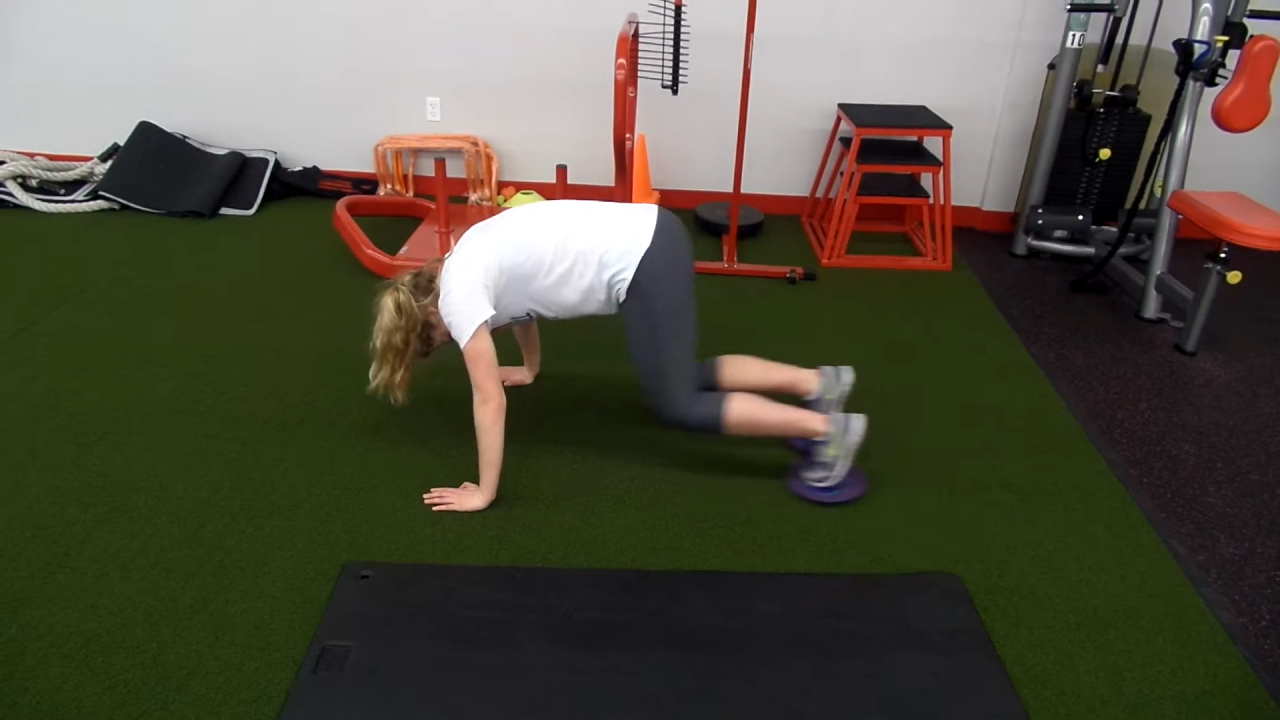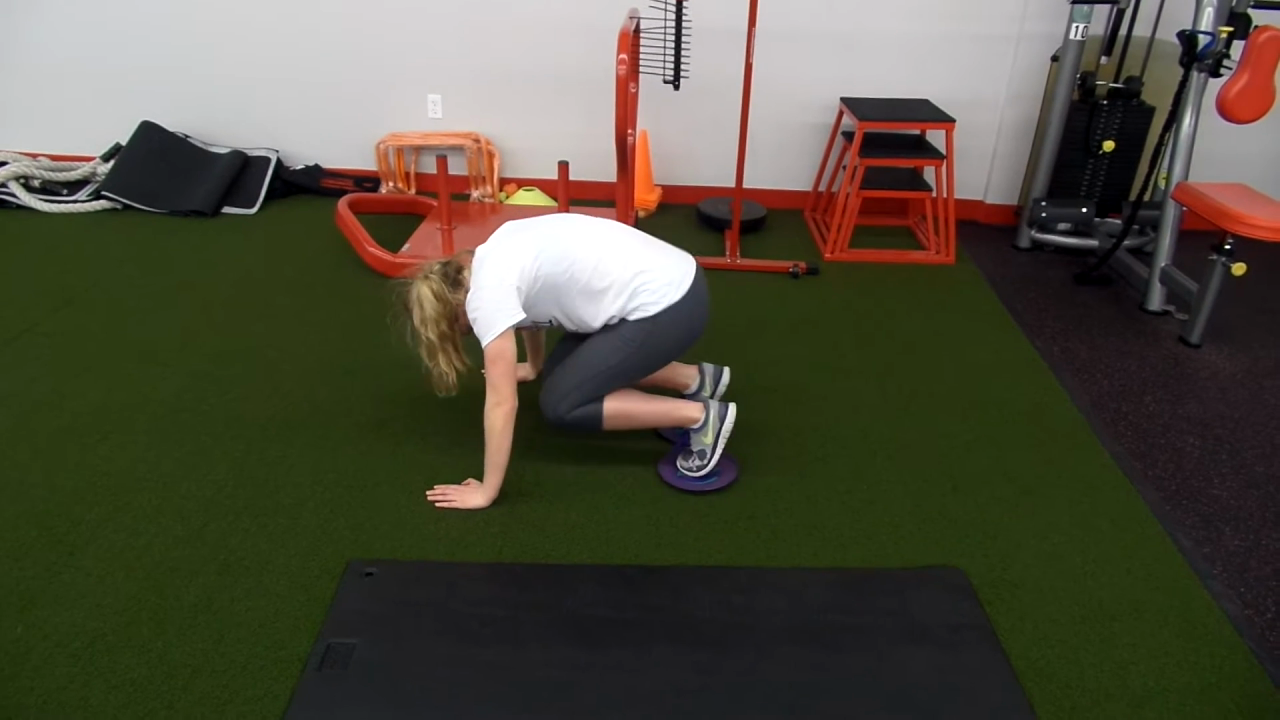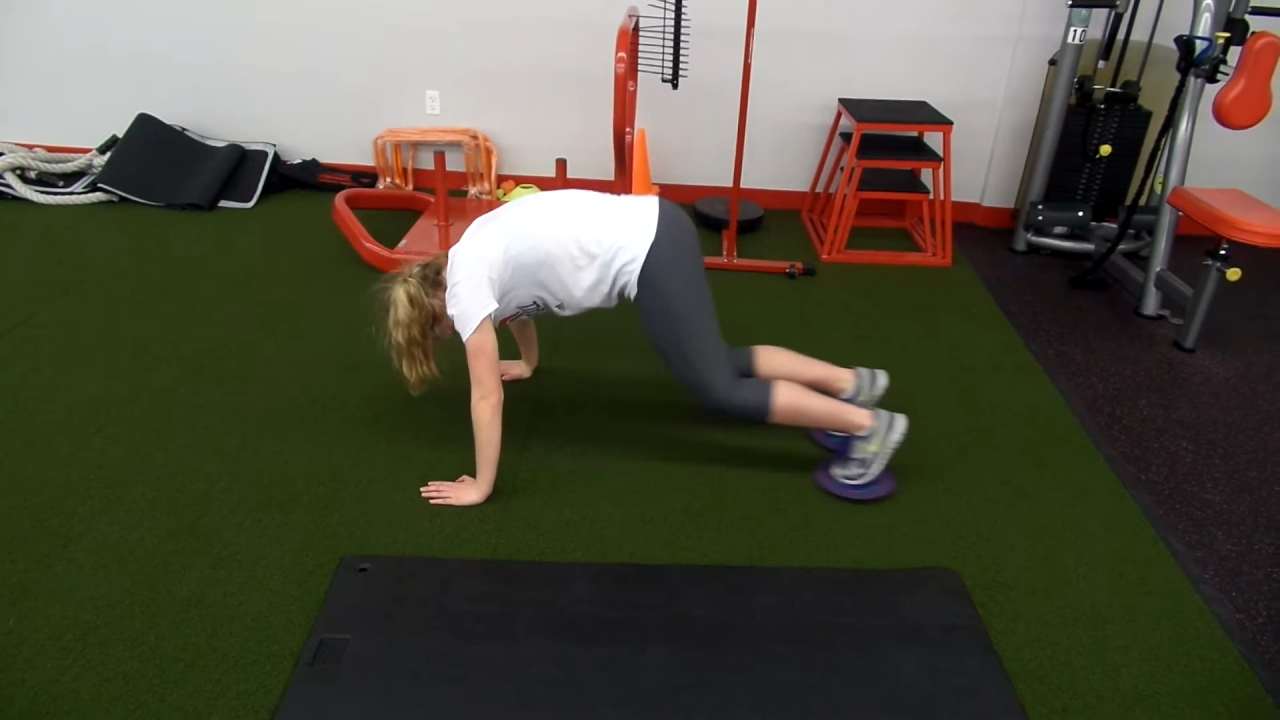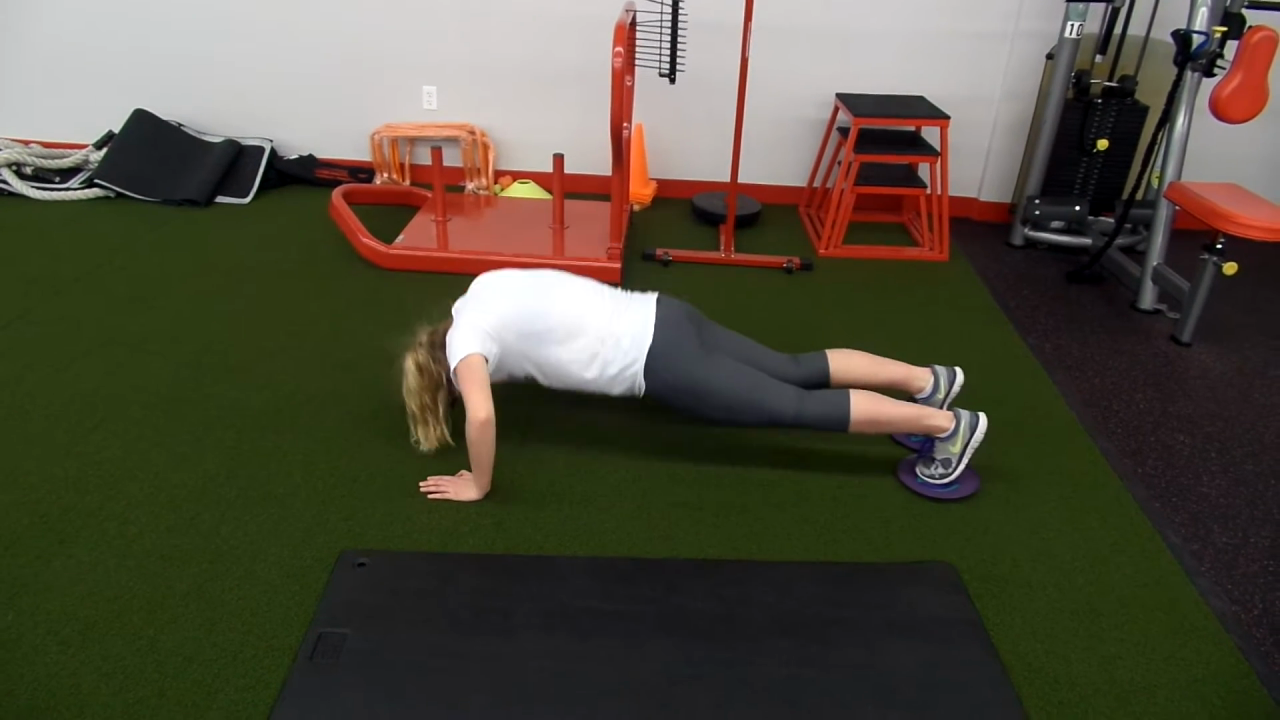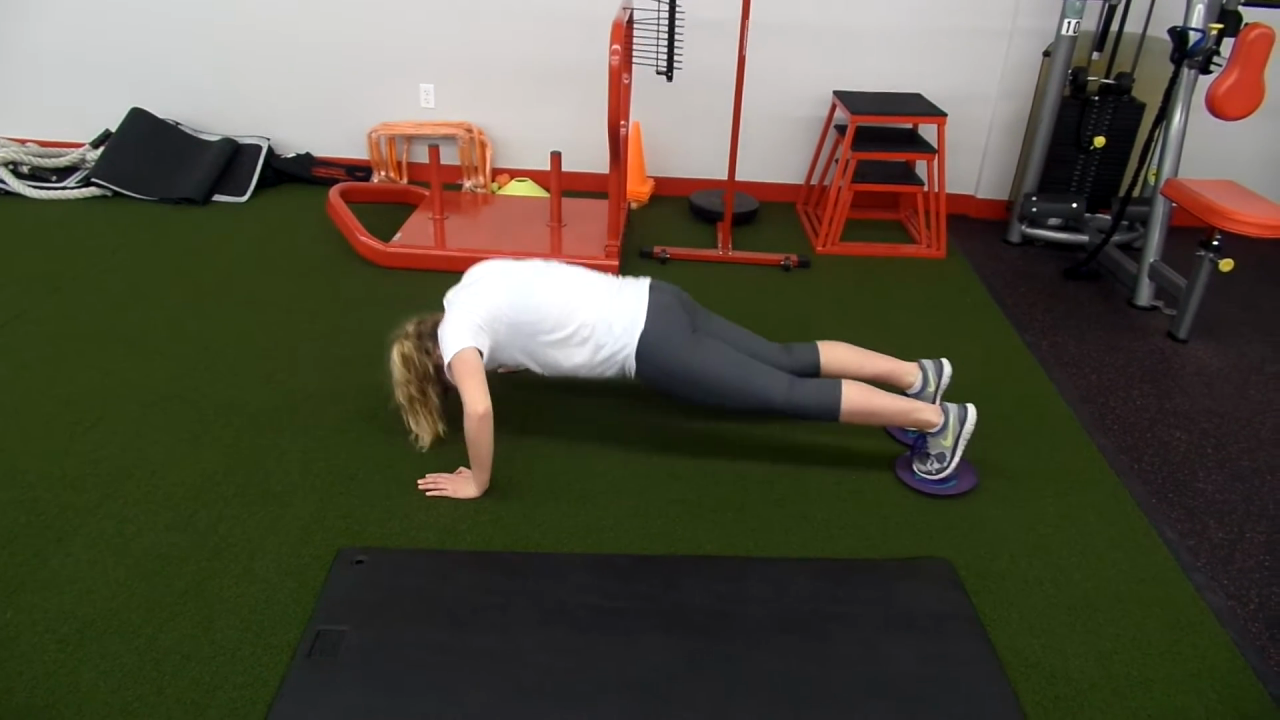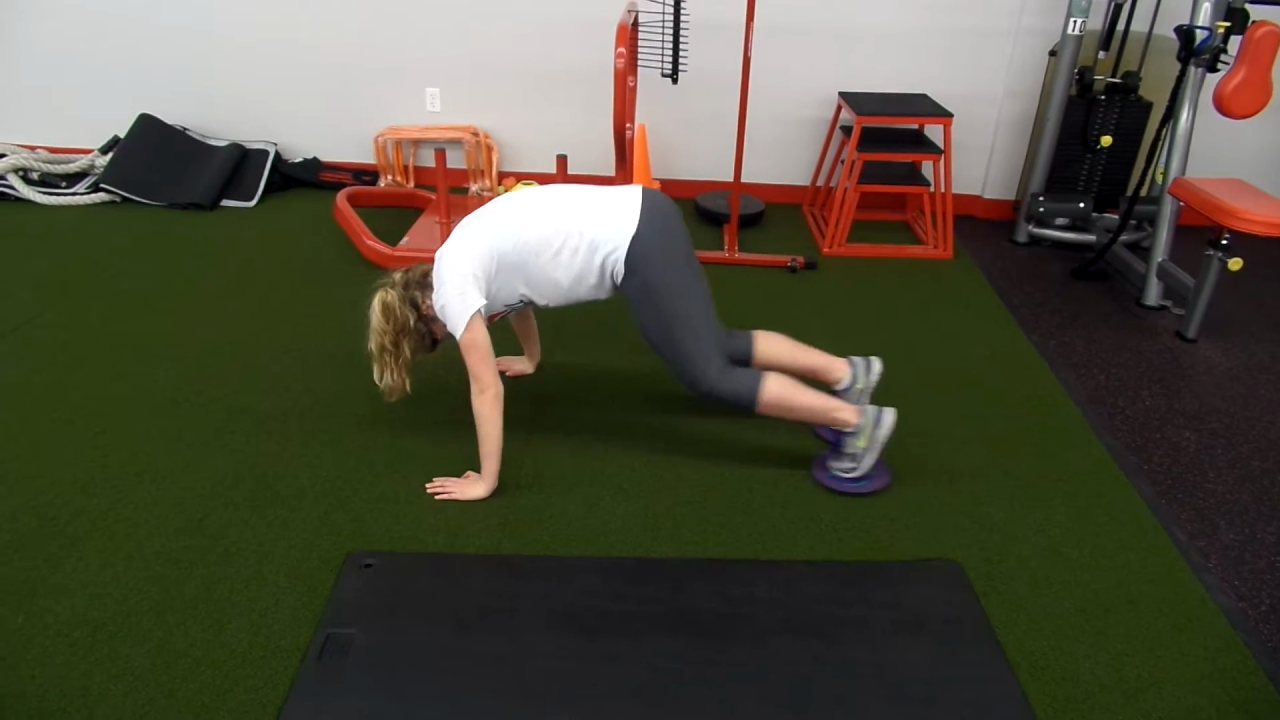
dt=0.5s
person 1, frame 1
left shoulder: (456, 297)
right shoulder: (465, 263)
left elbow: (489, 400)
left wrist: (484, 493)
right wrist: (531, 367)
left hip: (640, 262)
right hip: (651, 233)
left knee: (679, 406)
right knee: (687, 378)
left ankle: (825, 426)
right ankle: (817, 382)
person 1, frame 2
left shoulder: (487, 294)
right shoulder: (490, 257)
left elbow: (501, 403)
left wrist: (487, 491)
right wrist: (534, 365)
left hip: (668, 304)
right hip: (670, 279)
left knee: (560, 405)
right knee: (564, 369)
left ankle: (700, 416)
right ankle: (694, 379)
person 1, frame 3
left shoulder: (463, 289)
right shoulder: (472, 254)
left elbow: (487, 396)
left wrist: (480, 488)
right wrist: (528, 362)
left hip: (649, 256)
right hip: (653, 222)
left knee: (715, 391)
right knee: (720, 366)
left ankle: (867, 424)
right ankle: (850, 383)
person 1, frame 4
left shoulder: (463, 340)
right shoulder: (483, 288)
left elbow: (481, 415)
left wrist: (477, 485)
left hip: (658, 362)
right hip: (660, 317)
left knee: (791, 405)
right knee: (794, 370)
left ankle: (946, 425)
right ankle: (929, 380)
person 1, frame 5
left shoulder: (457, 332)
right shoulder: (474, 281)
left elbow: (478, 409)
left wrist: (477, 483)
right wrist: (520, 350)
left hip: (650, 346)
right hip: (653, 303)
left knee: (785, 391)
right knee: (786, 359)
left ankle: (935, 419)
right ankle: (917, 375)
person 1, frame 6
left shoulder: (450, 287)
right shoulder: (465, 254)
left elbow: (485, 389)
left wrist: (484, 482)
right wrist: (530, 359)
left hip: (639, 244)
right hip: (640, 215)
left knee: (706, 375)
right knee: (719, 346)
left ankle: (855, 419)
right ankle: (848, 373)
